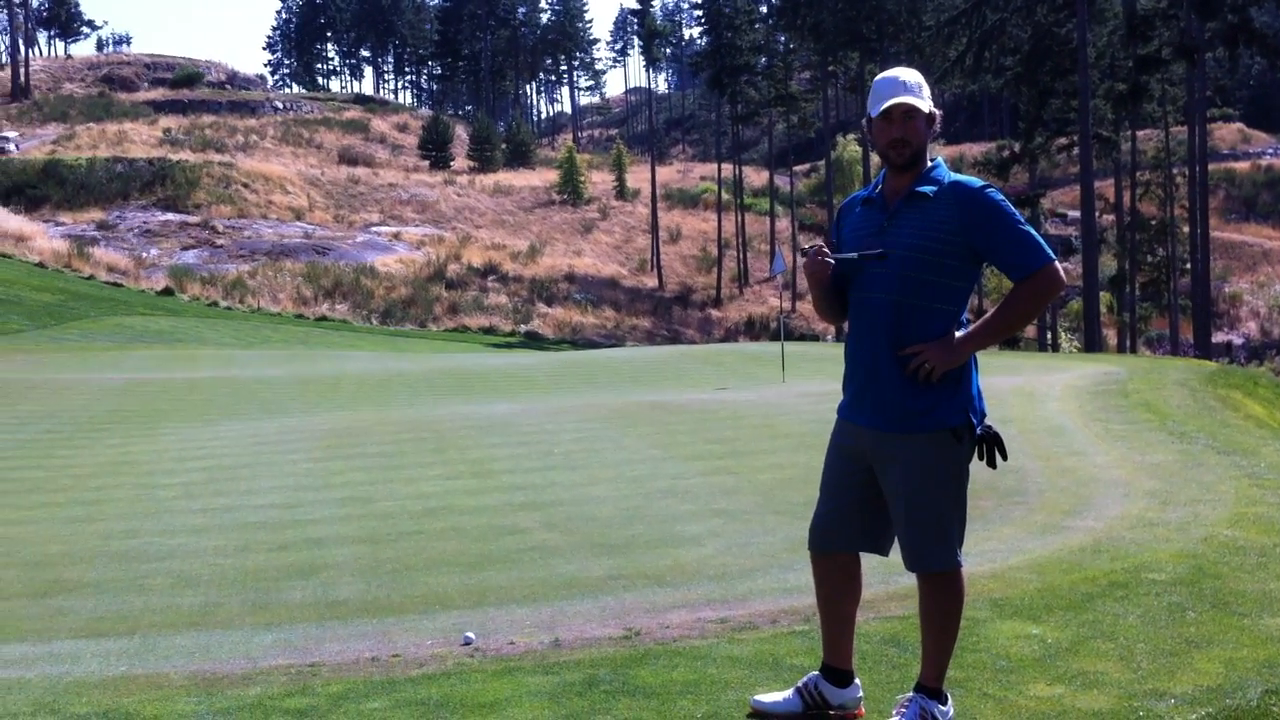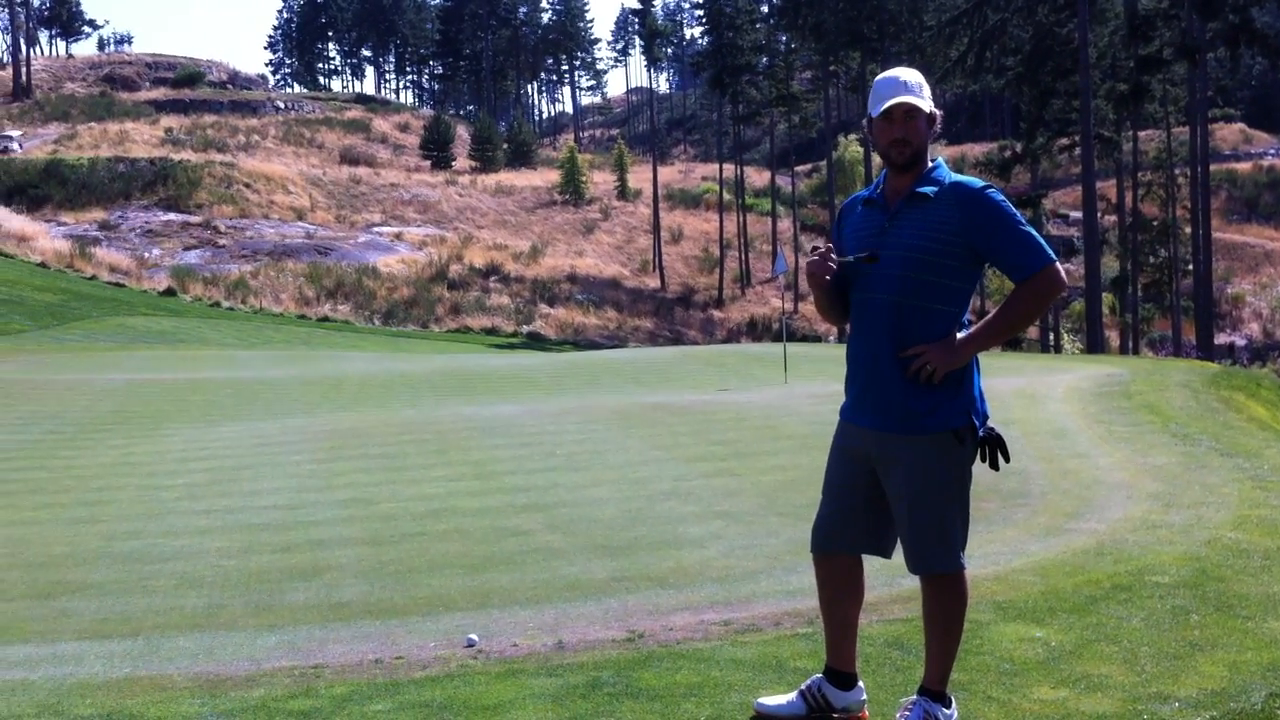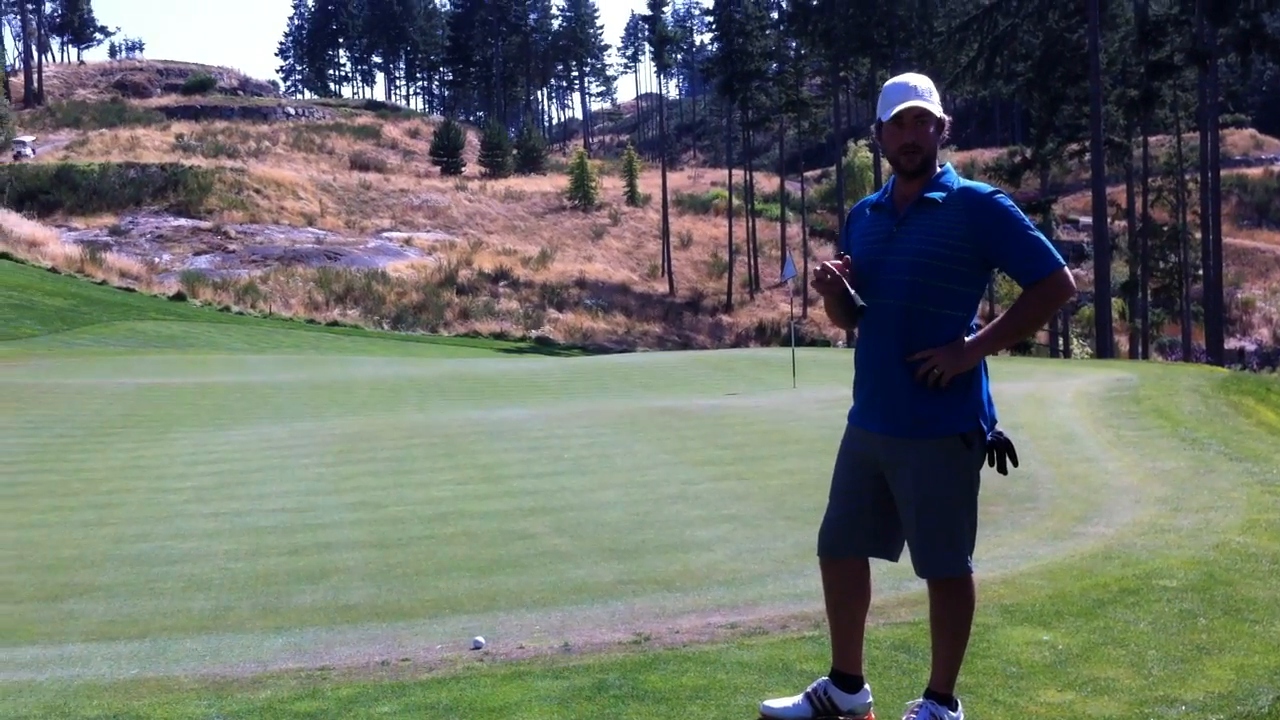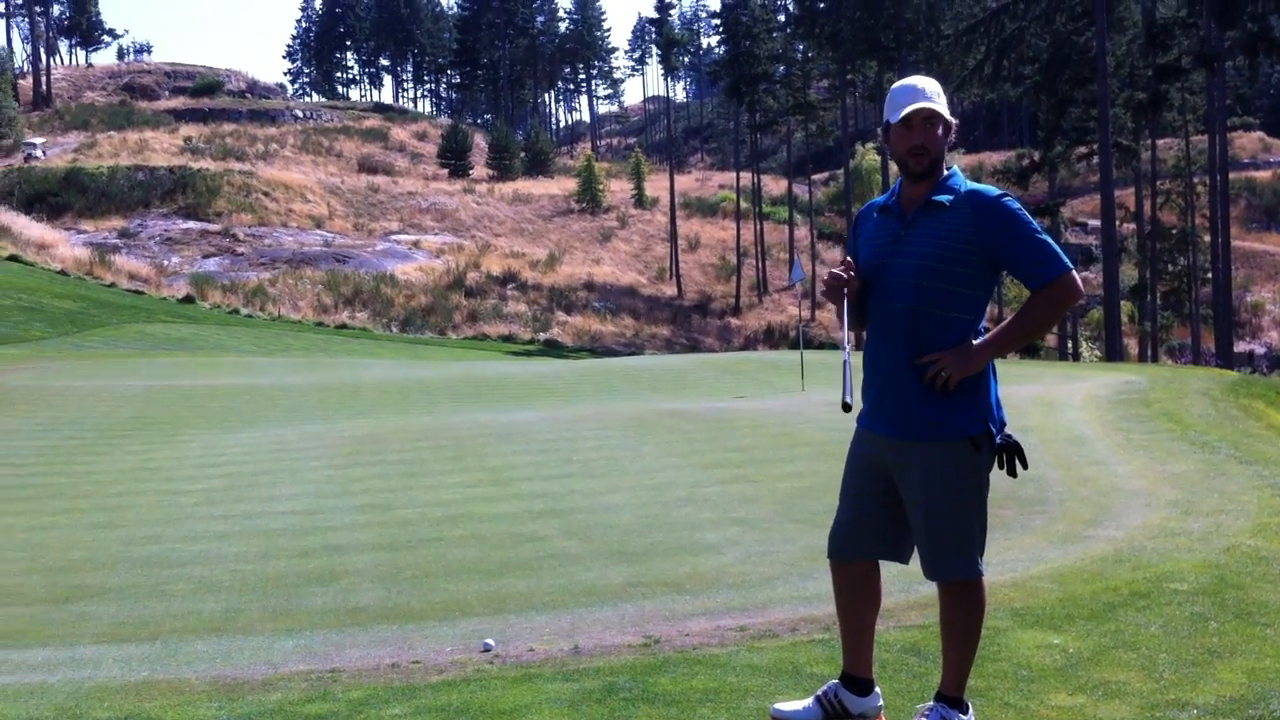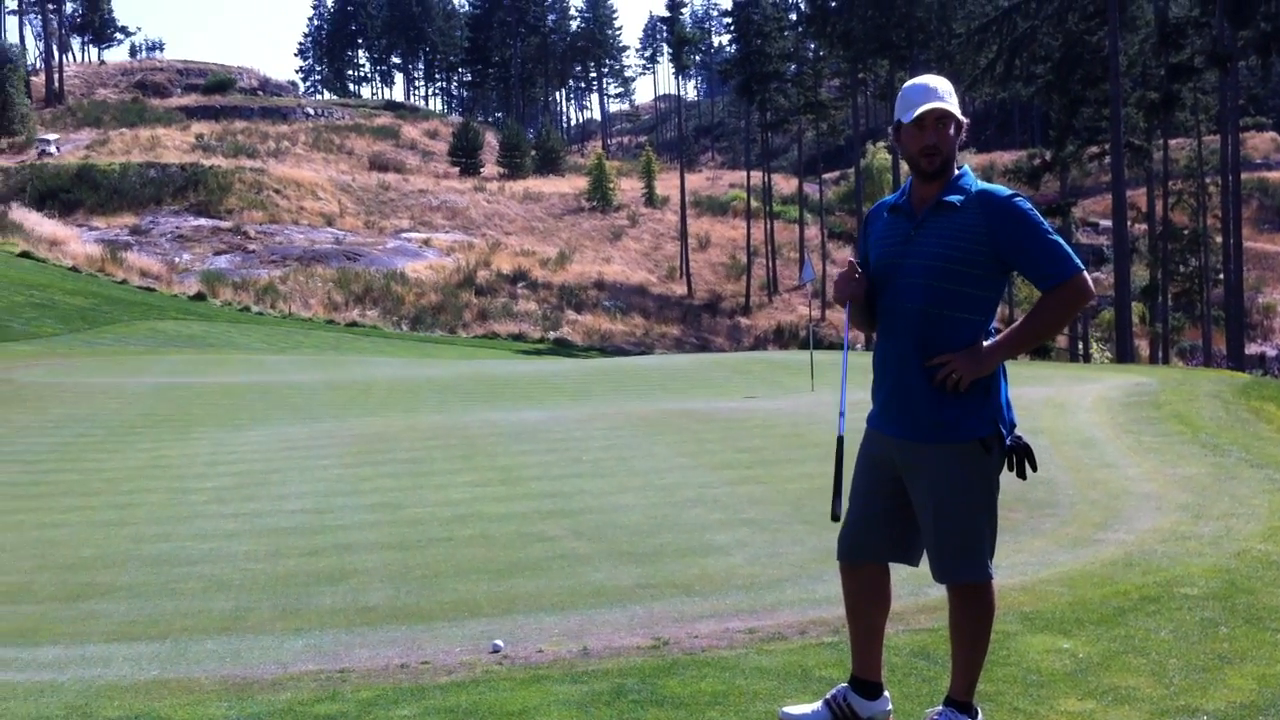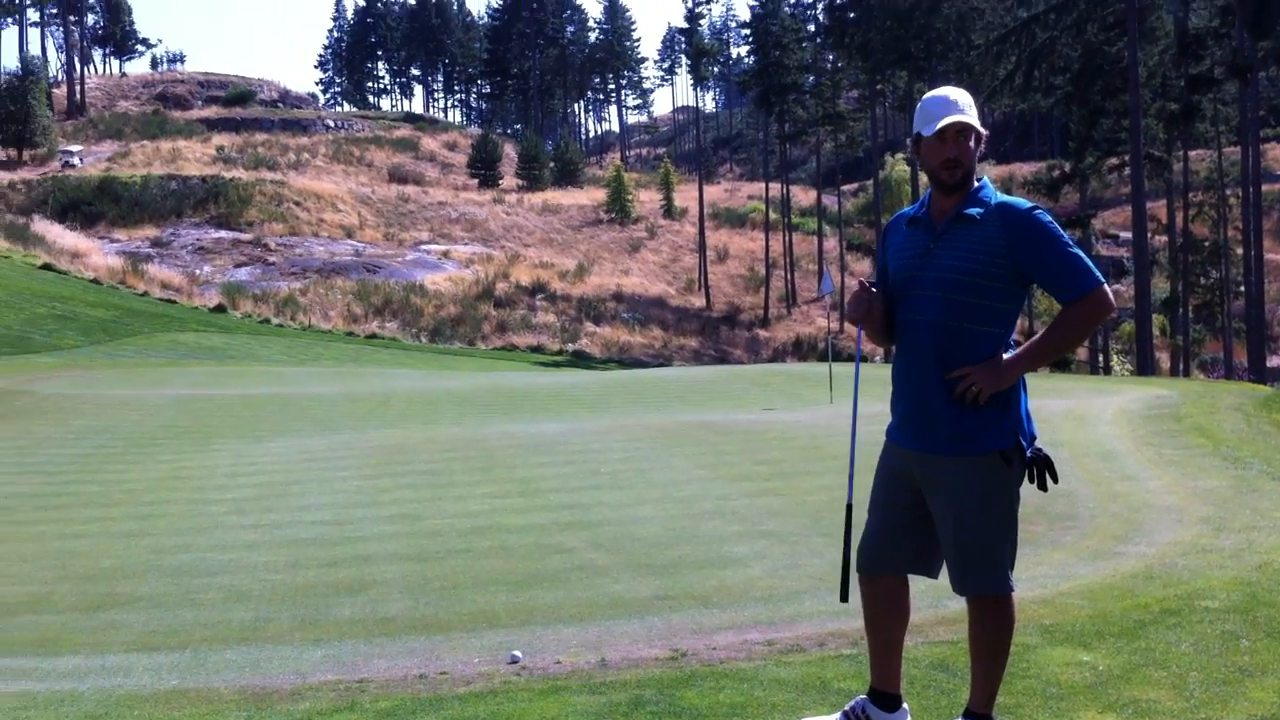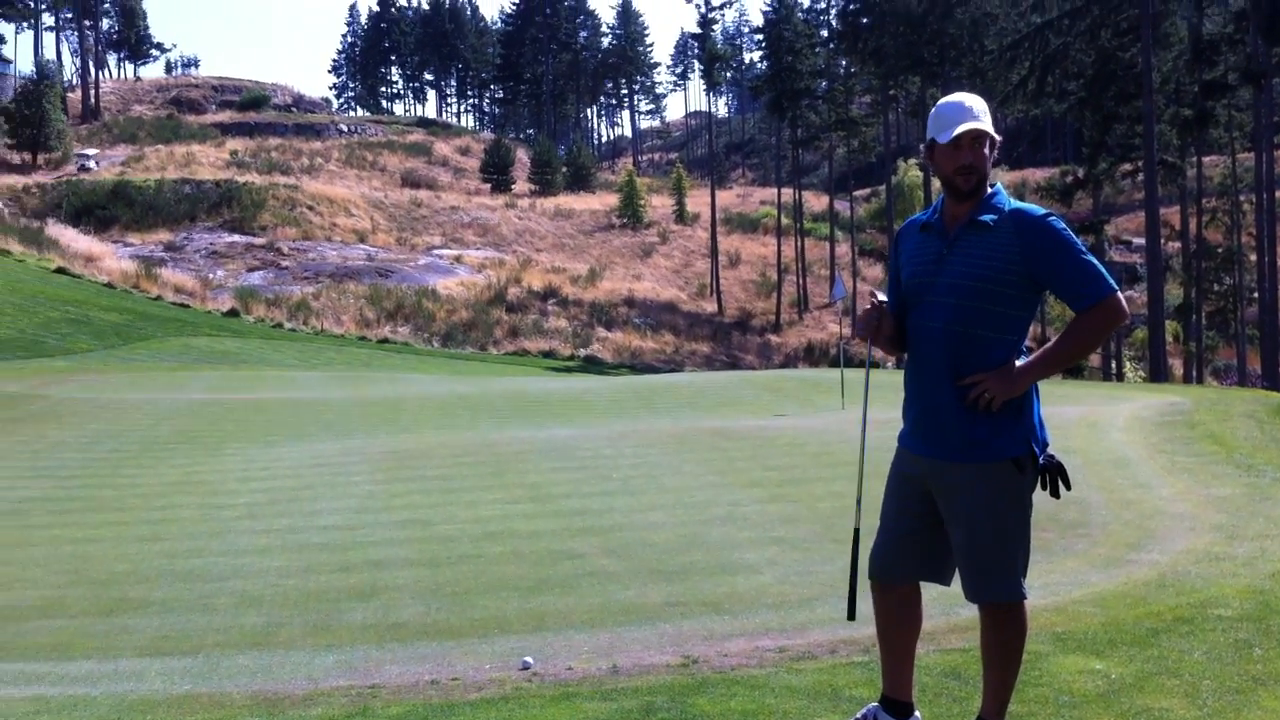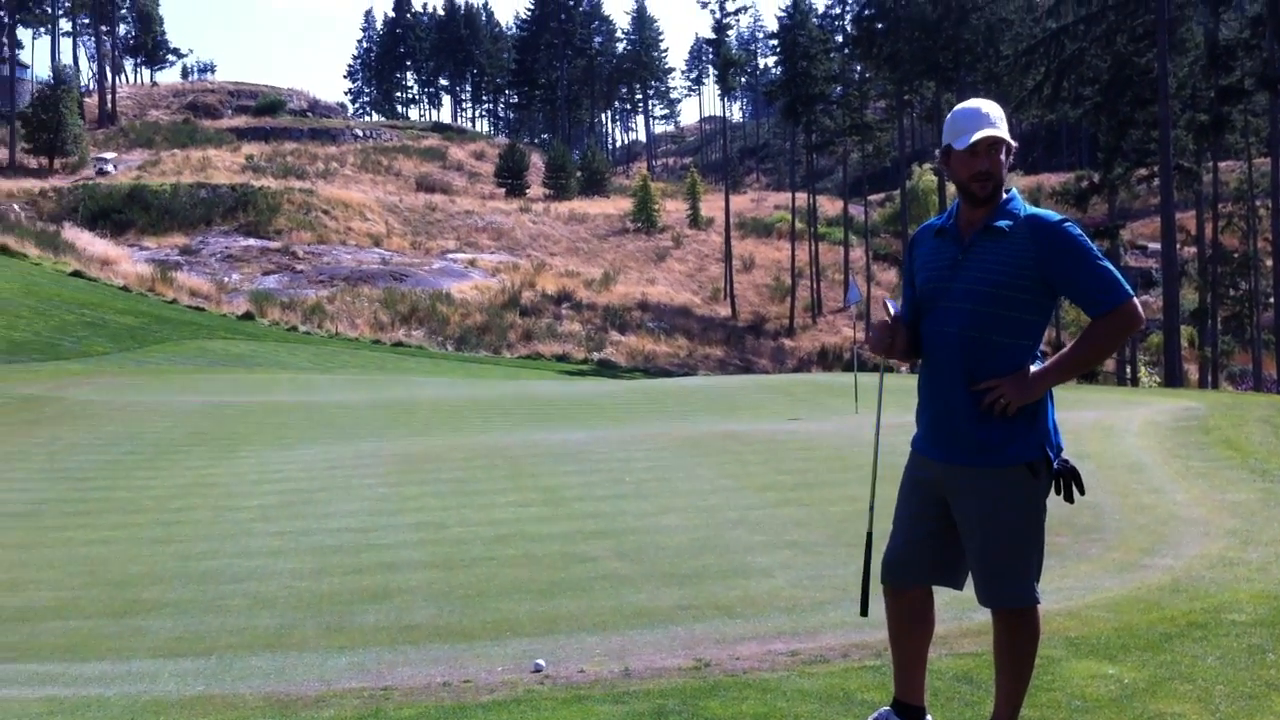
dt=0.1s
person 1, frame 1
left shoulder: (969, 200)
right shoulder: (853, 209)
left elbow: (1046, 278)
left wrist: (967, 342)
right wrist: (819, 281)
left hip: (932, 419)
right hip: (858, 415)
left knee: (935, 560)
right knee: (830, 544)
person 1, frame 2
left shoulder: (970, 201)
right shoulder: (853, 210)
left elbow: (1047, 279)
left wrist: (969, 342)
right wrist: (823, 284)
left hip: (934, 421)
right hip: (860, 415)
left knee: (938, 562)
right knee: (833, 545)
person 1, frame 3
left shoulder: (978, 206)
right shoulder: (861, 215)
left elbow: (1056, 284)
left wrist: (976, 346)
right wrist: (832, 290)
left hip: (941, 425)
right hip: (868, 419)
left knee: (945, 566)
right knee: (839, 549)
person 1, frame 4
left shoulder: (986, 209)
right shoulder: (869, 218)
left elbow: (1064, 287)
left wrist: (984, 349)
right wrist: (842, 293)
left hip: (951, 428)
right hip: (877, 423)
left knee: (955, 569)
right knee: (850, 552)
person 1, frame 5
left shoulder: (996, 209)
right shoulder: (879, 217)
left elbow: (1075, 289)
left wrist: (994, 351)
right wrist: (851, 296)
left hip: (961, 430)
right hip: (886, 425)
left knee: (965, 572)
right knee: (859, 554)
person 1, frame 6
left shoulder: (1015, 222)
right shoulder: (898, 229)
left elbow: (1095, 302)
left wrist: (1013, 365)
right wrist: (866, 314)
left hip: (980, 442)
right hip: (907, 437)
left knee: (984, 585)
right knee: (878, 568)
person 1, frame 7
left shoulder: (1031, 228)
right shoulder: (910, 235)
left elbow: (1109, 308)
left wrist: (1027, 372)
right wrist: (879, 329)
left hip: (994, 449)
right hip: (919, 443)
left knee: (997, 591)
right knee: (889, 573)
person 1, frame 8
left shoulder: (1046, 234)
right shoulder: (925, 241)
left elbow: (1125, 314)
left wrist: (1043, 376)
right wrist: (891, 339)
left hip: (1008, 455)
right hip: (933, 450)
left knee: (1011, 596)
right knee: (903, 577)
